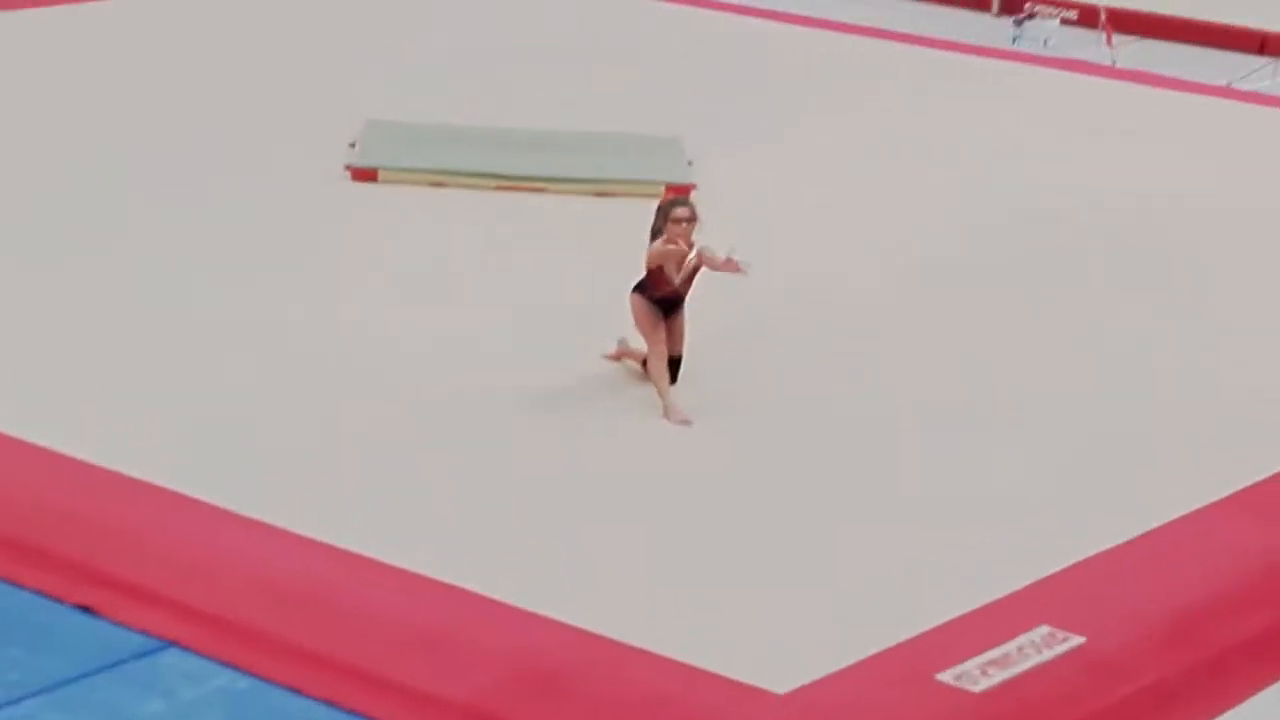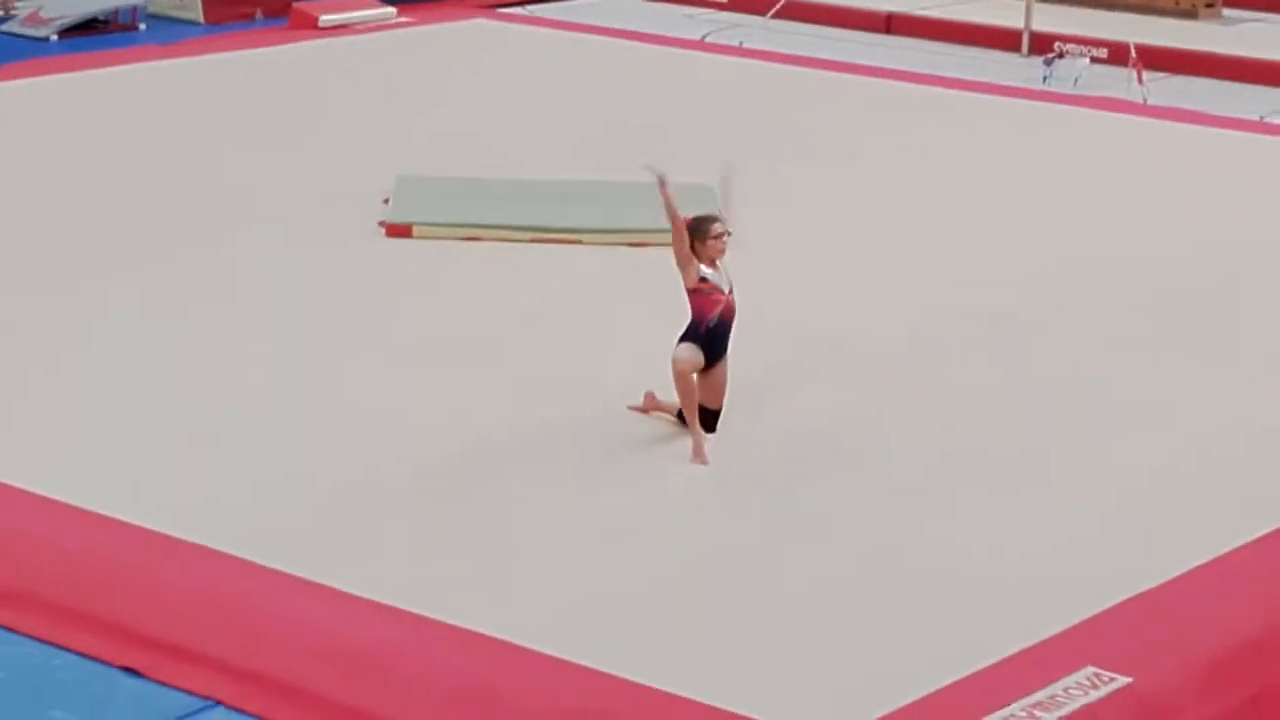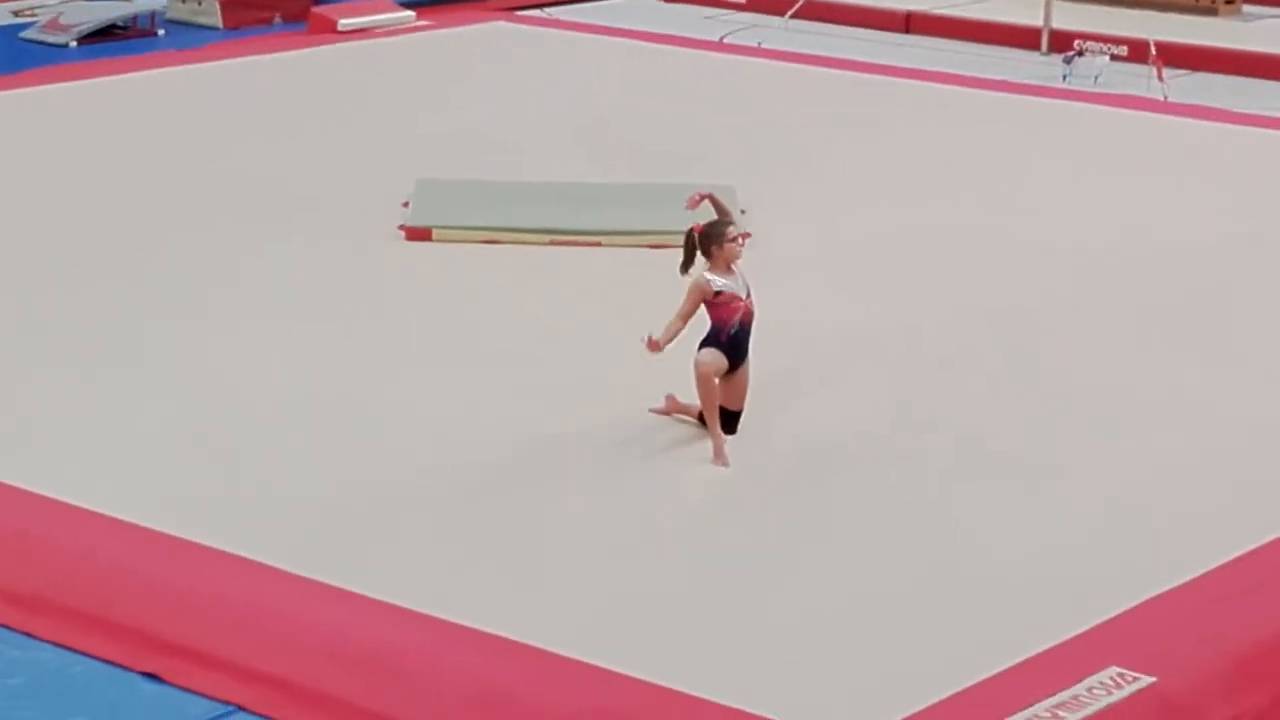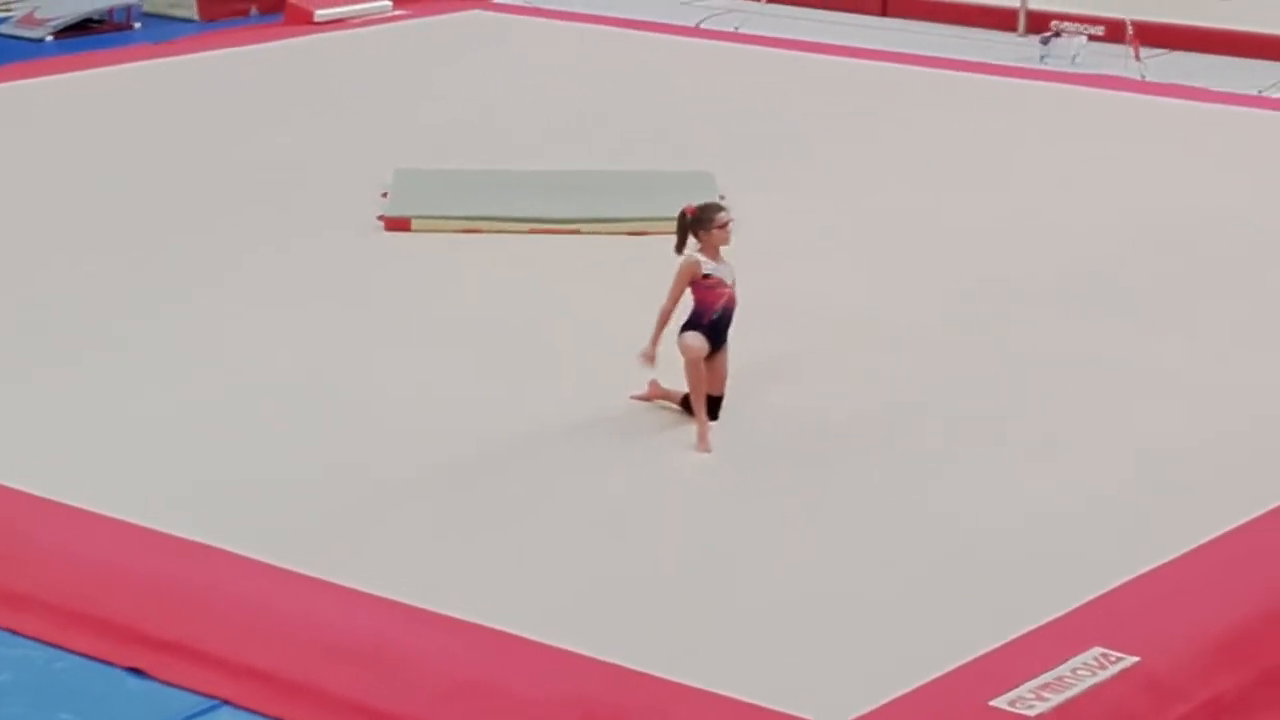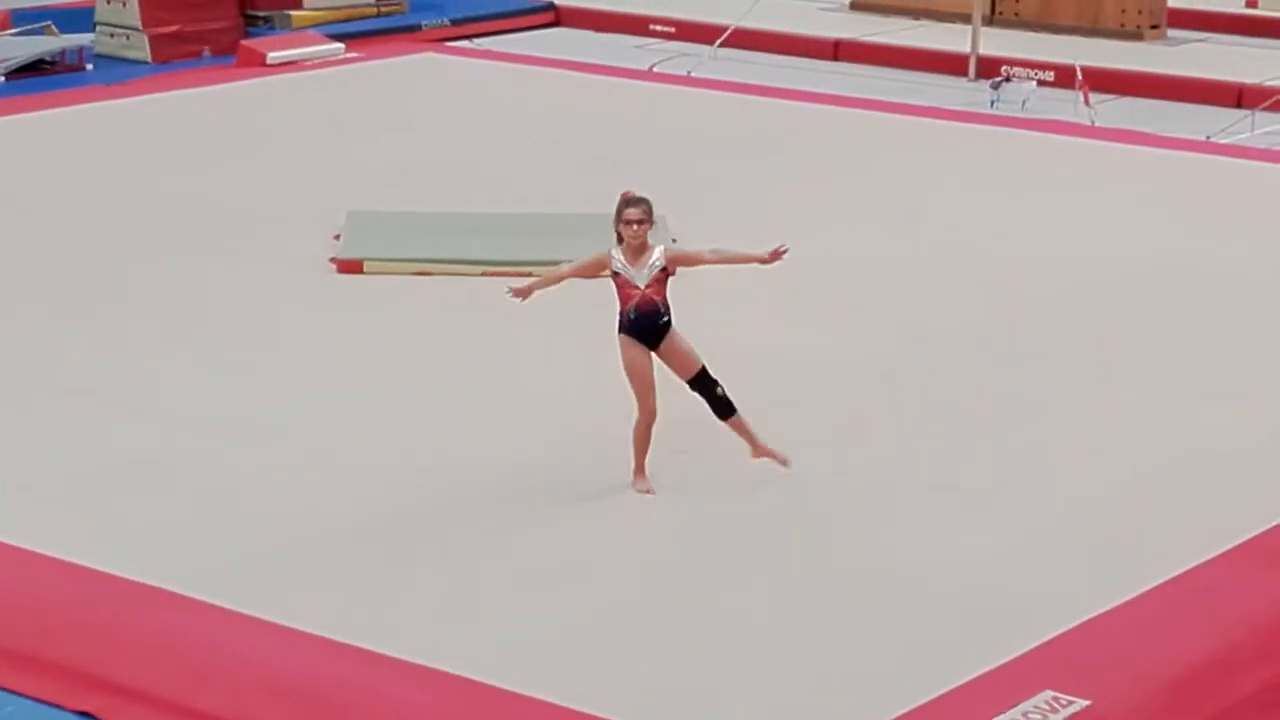
dt=1s
person 1, frame 1
left shoulder: (699, 252)
right shoulder: (656, 251)
left elbow: (712, 261)
right elbow: (668, 254)
left wrist: (723, 265)
right wrist: (677, 251)
left hip: (674, 304)
right hip: (646, 300)
left knee: (671, 373)
right knee: (658, 346)
left ankle: (627, 351)
right ankle: (669, 405)
person 1, frame 2
left shoulder: (719, 266)
right shoulder: (692, 268)
left elbow: (717, 226)
right elbow: (677, 227)
right wrist: (665, 191)
left hip: (718, 350)
right hip: (694, 342)
left knee: (710, 421)
right knee: (681, 364)
left ankle: (657, 403)
right ankle: (695, 434)
person 1, frame 3
left shoulder: (733, 267)
right shoulder: (704, 282)
left elbow: (728, 221)
right elbow: (680, 320)
left wrist: (710, 197)
right wrist: (661, 342)
left hip: (740, 350)
right hip: (717, 346)
left knee: (730, 423)
right knee: (704, 366)
left ankle: (677, 406)
right ankle: (717, 438)
person 1, frame 4
left shoulder: (722, 261)
right shoulder: (693, 262)
right elbow: (669, 304)
right wrist: (652, 344)
left hip: (720, 336)
right hip: (696, 330)
left knee: (712, 409)
right knee: (694, 351)
left ankle: (659, 391)
right ankle: (701, 424)
person 1, frame 5
left shoulder: (666, 255)
right shoulder: (611, 259)
left elbow: (712, 256)
right elbow: (568, 270)
left wrist: (760, 257)
right wrist: (532, 286)
left hip: (664, 330)
right hip: (632, 336)
left knee: (708, 385)
right knee: (648, 409)
left ankle: (756, 444)
right ankle: (639, 473)
